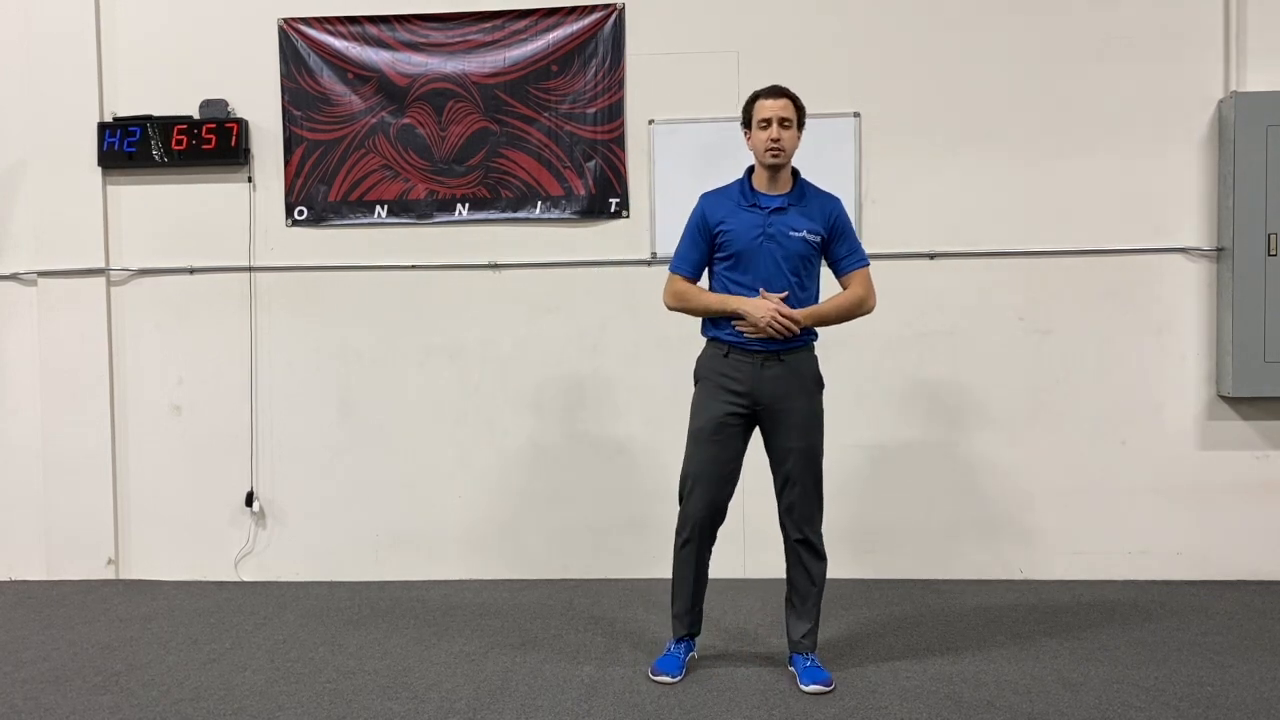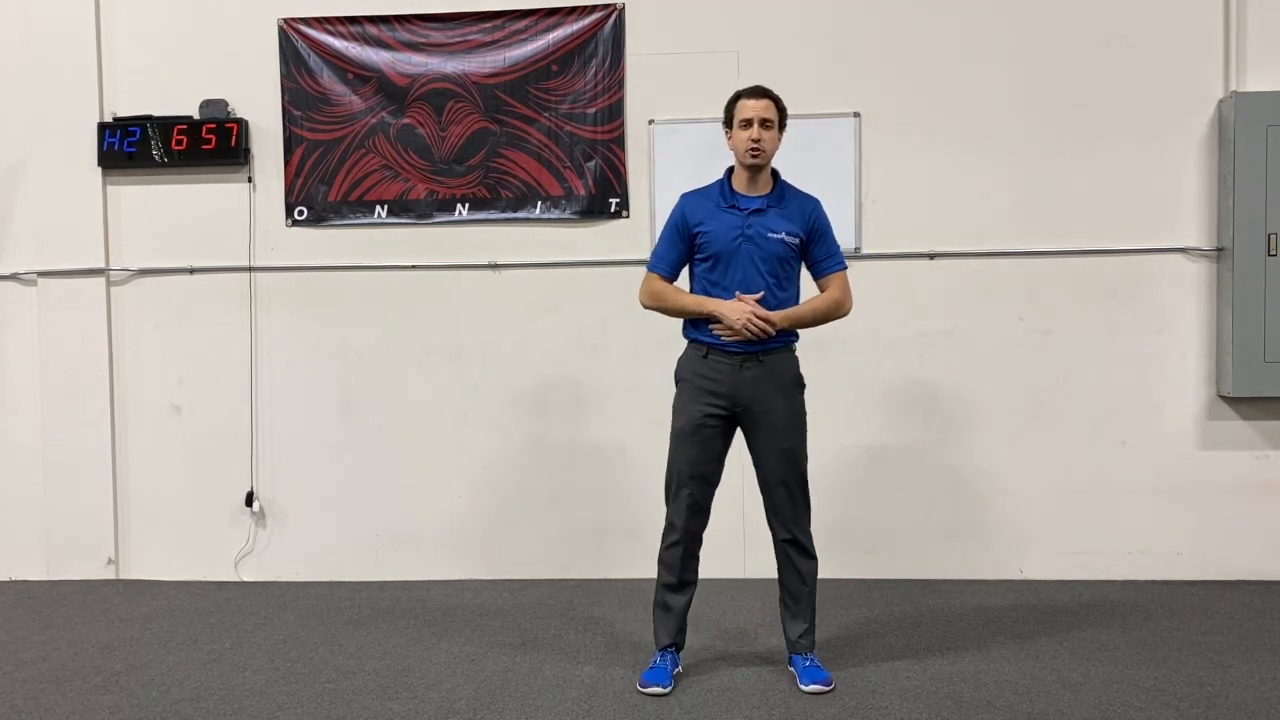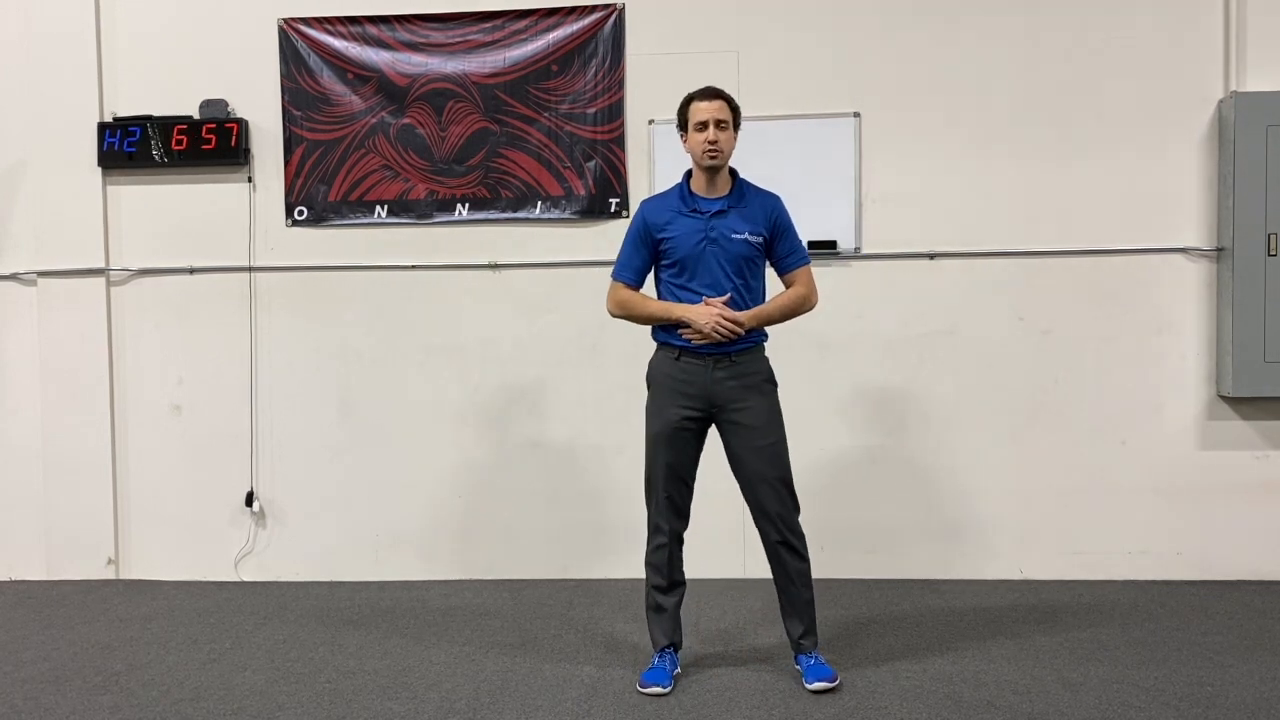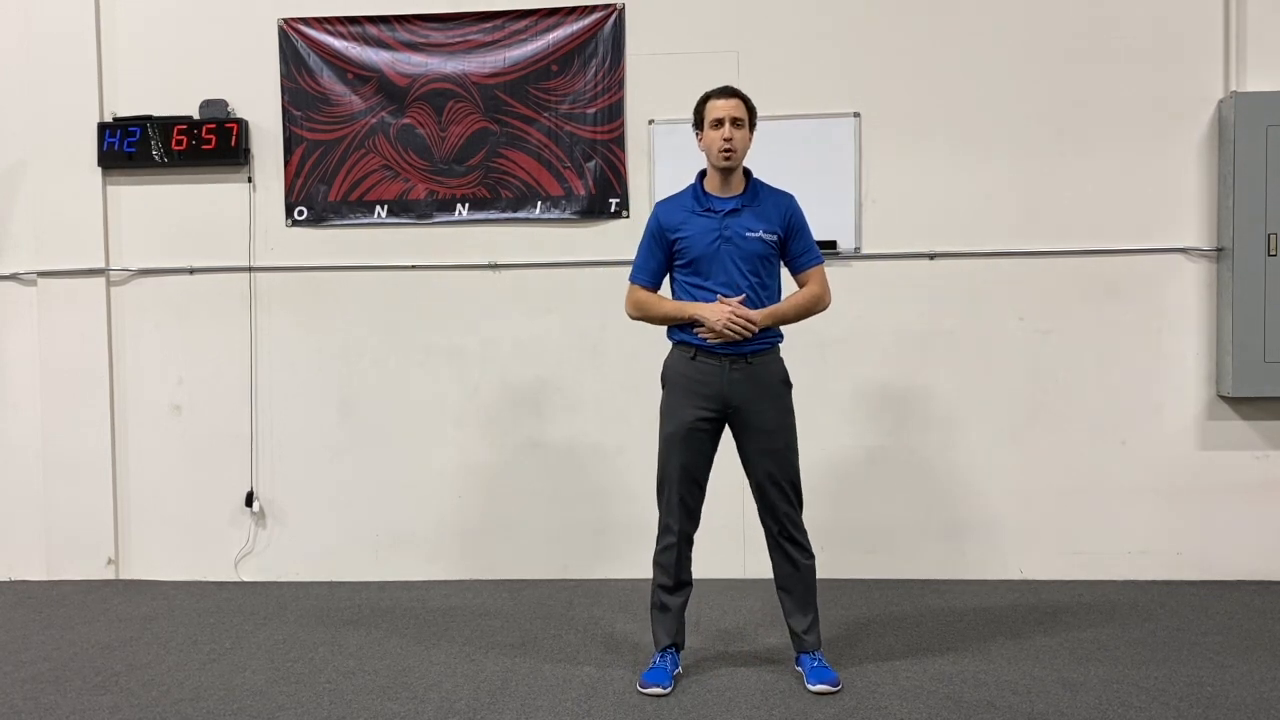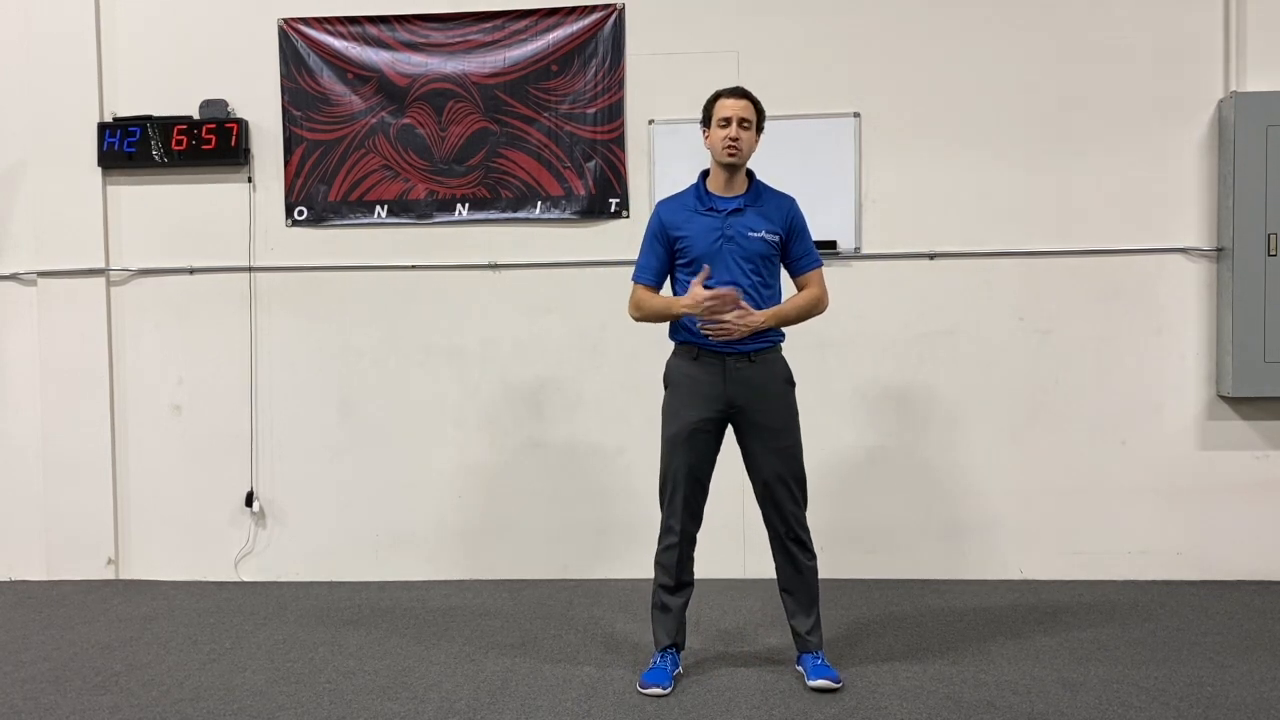
dt=0.4s
person 1, frame 1
left shoulder: (825, 209)
right shoulder: (714, 206)
left elbow: (862, 295)
right elbow: (675, 291)
left wrist: (799, 317)
right wrist: (742, 306)
left hip: (794, 372)
right hip: (724, 369)
left knee: (802, 518)
right knee: (698, 510)
left ankle: (802, 647)
right ankle: (683, 636)
person 1, frame 2
left shoulder: (805, 210)
right shoulder: (693, 207)
left elbow: (838, 298)
right elbow: (651, 291)
left wrist: (775, 319)
right wrist: (719, 307)
left hip: (775, 374)
right hip: (704, 372)
left knee: (790, 518)
right knee: (684, 516)
left ankle: (801, 648)
right ankle: (667, 648)
person 1, frame 3
left shoulder: (766, 208)
right shoulder: (654, 212)
left elbow: (804, 291)
right elbow: (619, 298)
left wrist: (742, 318)
right wrist: (687, 311)
left hip: (746, 372)
right hip: (675, 374)
left knee: (778, 513)
right knee: (666, 518)
left ankle: (805, 646)
right ankle: (666, 649)
person 1, frame 4
left shoulder: (780, 207)
right shoulder: (669, 214)
left elbow: (817, 291)
right elbow: (637, 302)
left wrist: (758, 317)
right wrist: (701, 310)
left hip: (761, 372)
right hip: (691, 373)
left knee: (783, 516)
right knee: (676, 518)
left ankle: (807, 647)
right ankle: (667, 648)
person 1, frame 5
left shoulder: (782, 210)
right shoulder: (670, 213)
left elbow: (816, 294)
right elbow: (639, 304)
left wrist: (760, 317)
right wrist: (686, 304)
left hip: (764, 373)
right hip: (694, 373)
left knee: (787, 515)
right knee: (679, 518)
left ankle: (809, 646)
right ankle: (667, 648)
